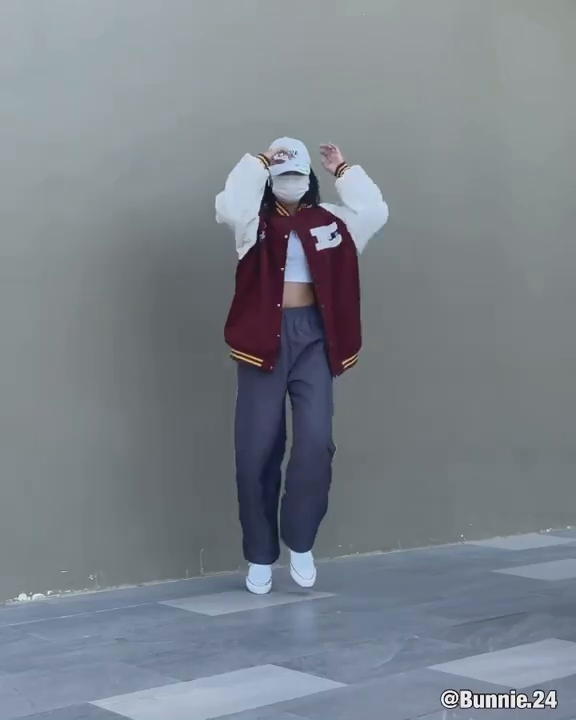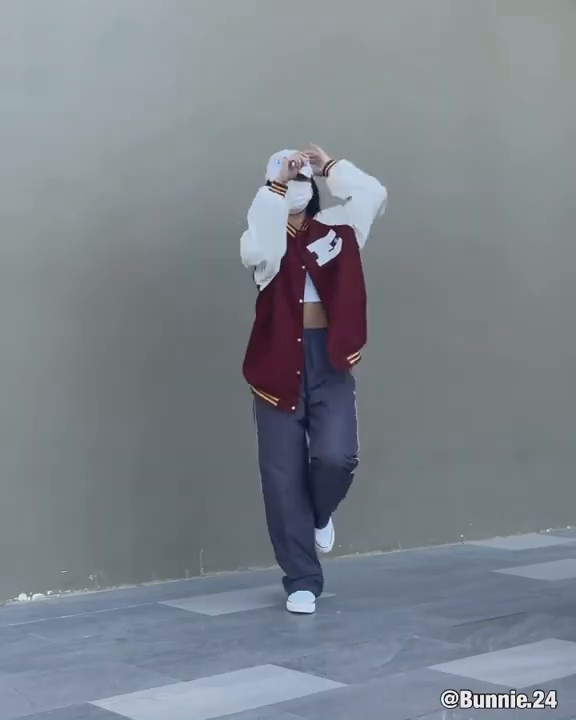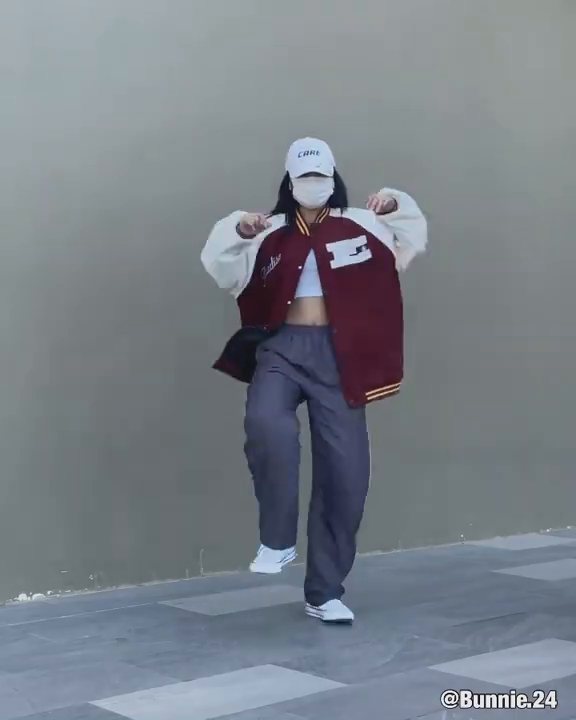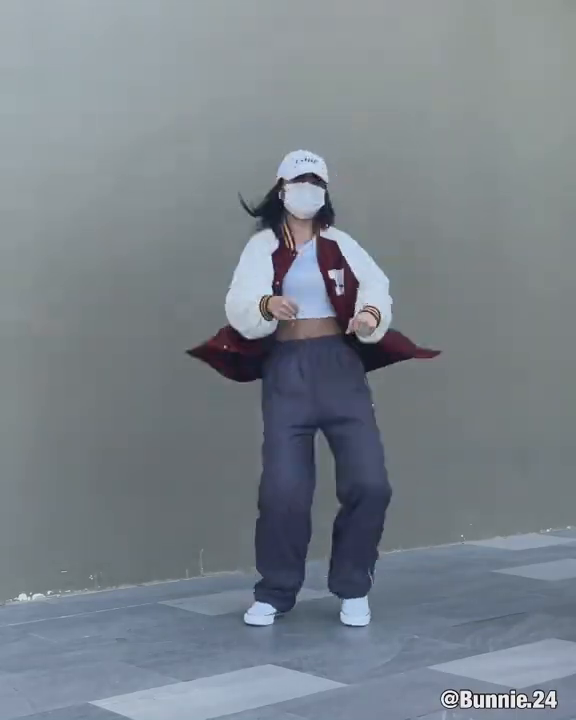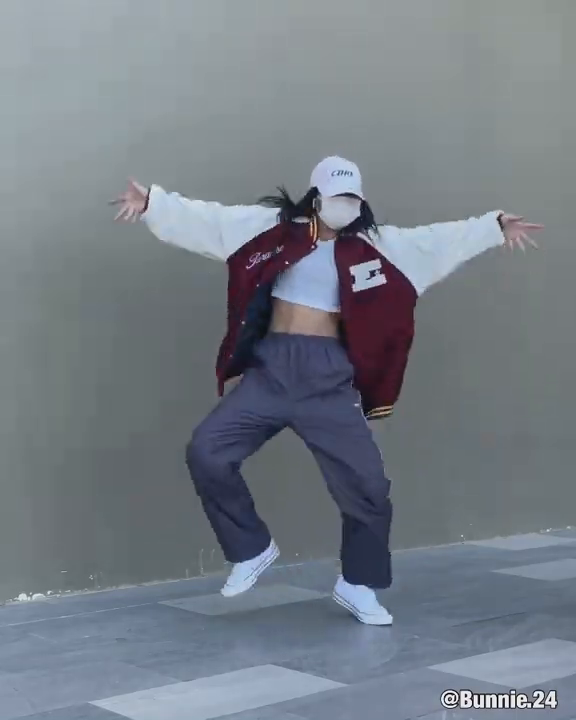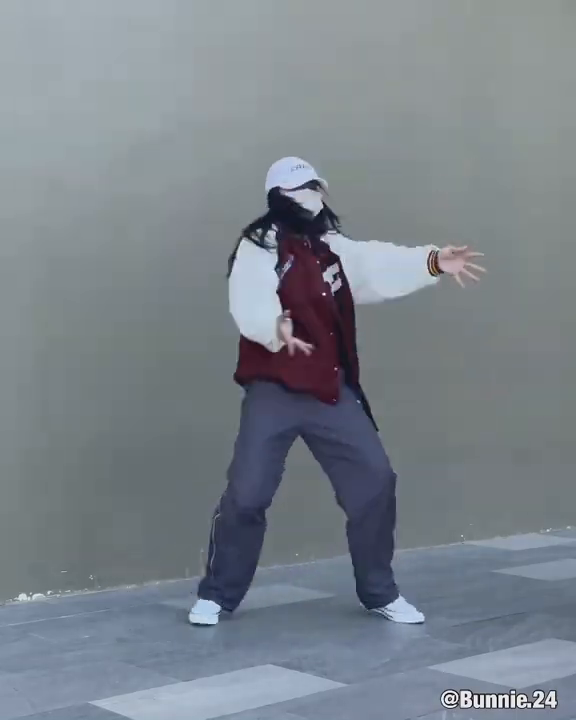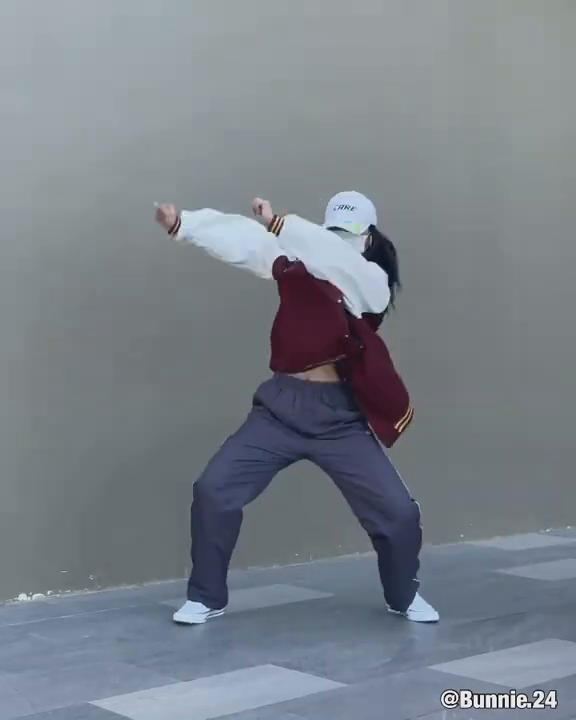
dt=0.7s
person 1, frame 1
left shoulder: (326, 221)
right shoulder: (257, 222)
left elbow: (374, 213)
right elbow: (229, 206)
left wrist: (343, 170)
right wrist: (259, 162)
left hip: (312, 337)
right hip: (264, 340)
left knee: (315, 439)
right knee: (258, 448)
left ankle: (300, 542)
right ankle: (260, 553)
person 1, frame 2
left shoulder: (335, 226)
right shoulder: (269, 237)
left elbow: (372, 195)
right elbow: (257, 248)
left wrist: (330, 168)
right wrist: (274, 189)
left hip: (329, 358)
right hip: (280, 362)
left knee: (337, 457)
right knee: (284, 478)
left ankle: (319, 515)
right ankle: (302, 580)
person 1, frame 3
left shoulder: (357, 224)
right shoulder: (272, 229)
left elbow: (412, 236)
right elbow: (218, 261)
left wrist: (396, 205)
right wrist: (236, 229)
left hip: (339, 356)
right hip: (282, 349)
left knee: (346, 470)
right knee: (266, 427)
left ankle: (324, 589)
right ankle: (277, 541)
person 1, frame 4
left shoulder: (342, 245)
right shoulder: (263, 248)
left elbow: (374, 289)
right elbow: (239, 309)
left wrist: (372, 315)
right wrist: (267, 305)
left hip: (341, 368)
right hip: (286, 371)
left knee: (369, 483)
right knee: (284, 490)
left ankle: (352, 588)
right ankle: (273, 593)
person 1, frame 5
left shoulder: (369, 243)
right shoulder: (272, 227)
left elbow: (435, 241)
right elbow: (207, 219)
left wrist: (494, 226)
right wrist: (151, 200)
left hip: (328, 373)
right hip: (269, 366)
left knee: (366, 483)
right knee: (205, 453)
left ankle: (359, 584)
right ankle: (251, 546)
person 1, frame 6
left shoulder: (329, 247)
right shoulder: (259, 244)
left elbow: (376, 272)
right elbow: (249, 301)
left wrist: (436, 262)
right wrist: (275, 328)
left hip: (328, 386)
right hip: (273, 386)
left knee: (375, 481)
right knee: (247, 495)
left ankle: (380, 593)
right ankle: (217, 594)
person 1, frame 7
left shoulder: (372, 275)
right shoulder: (300, 266)
left elbow: (335, 261)
right elbow: (246, 241)
left wrist: (279, 223)
right wrist: (183, 222)
left hip: (339, 417)
right hip: (281, 406)
left knee: (397, 513)
right knee: (213, 491)
left ankle: (403, 596)
right ankle: (205, 596)
